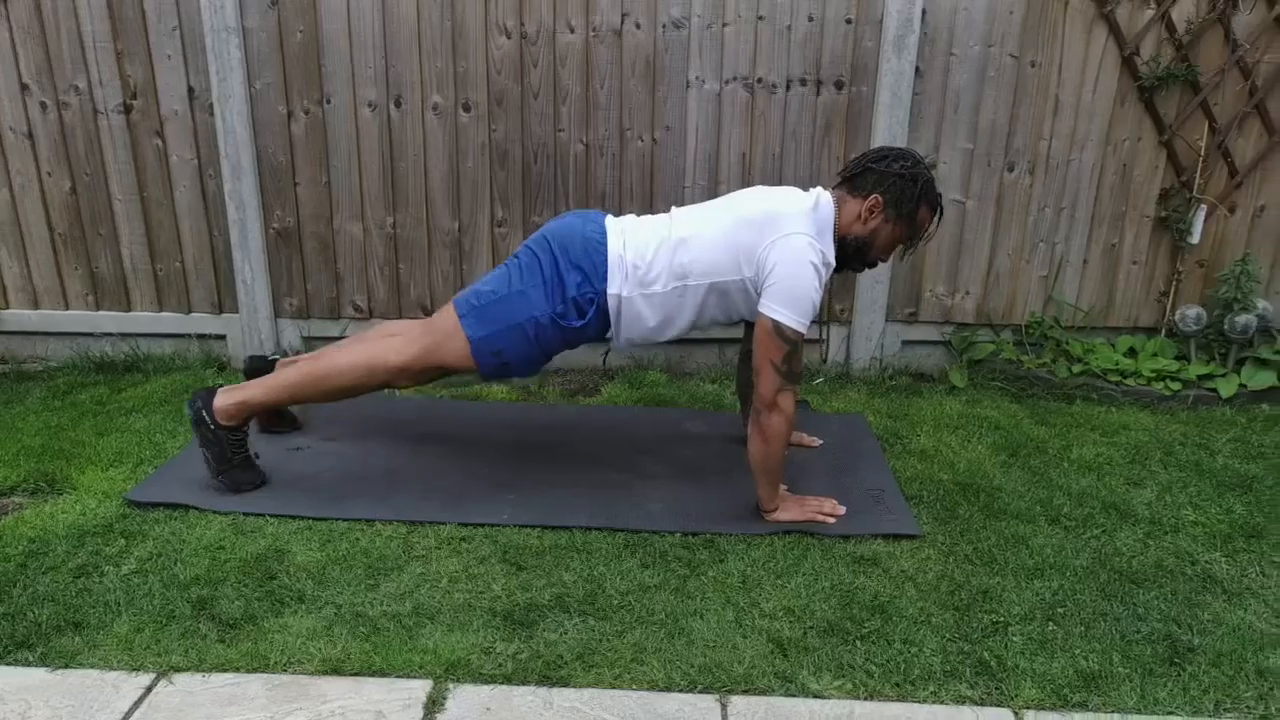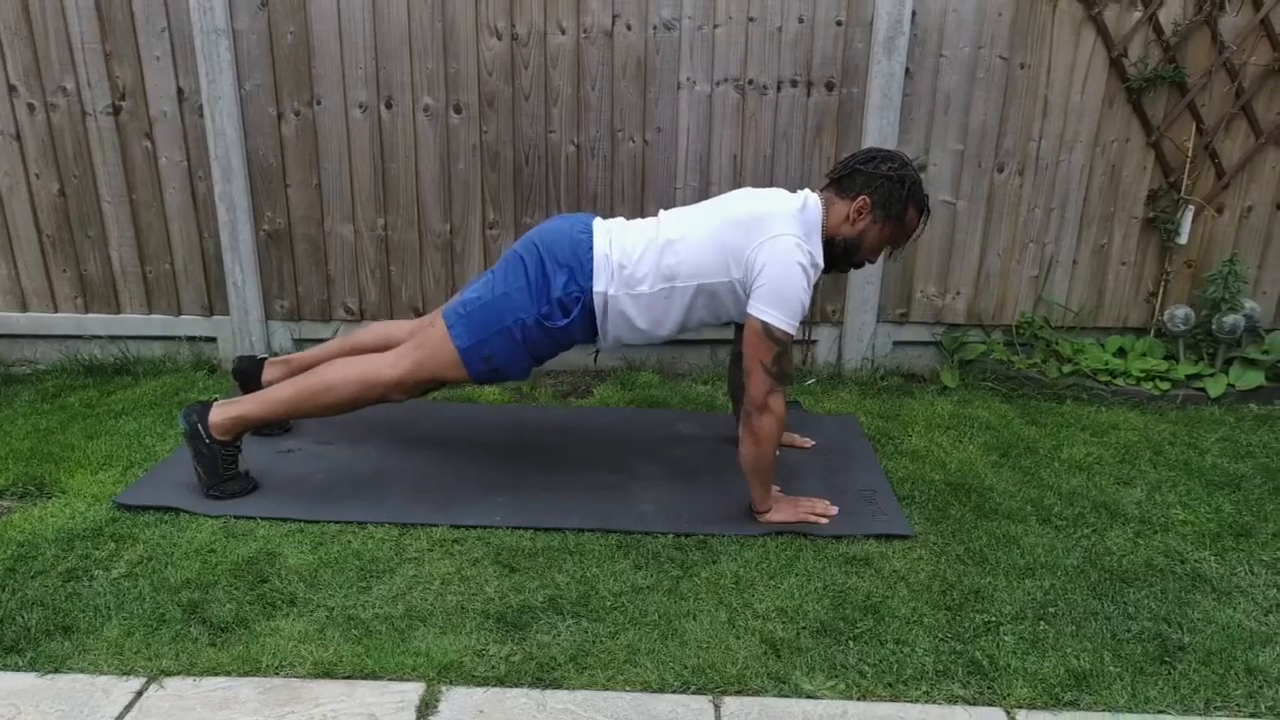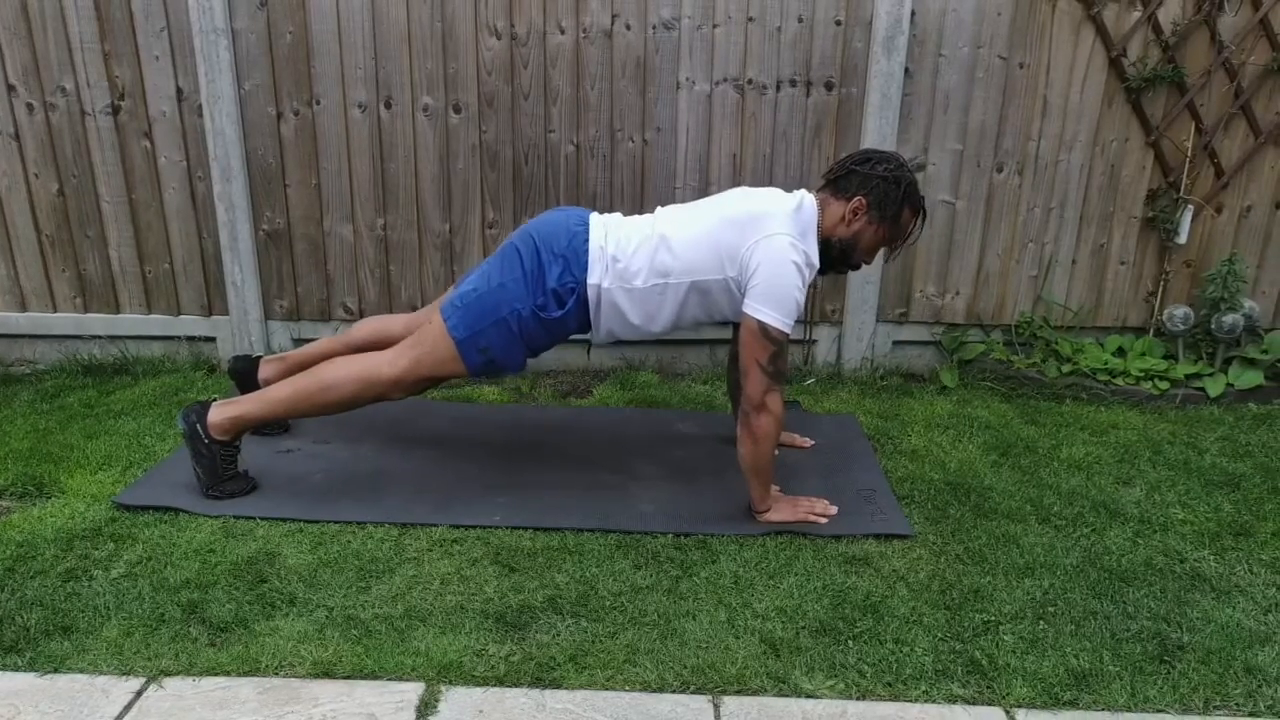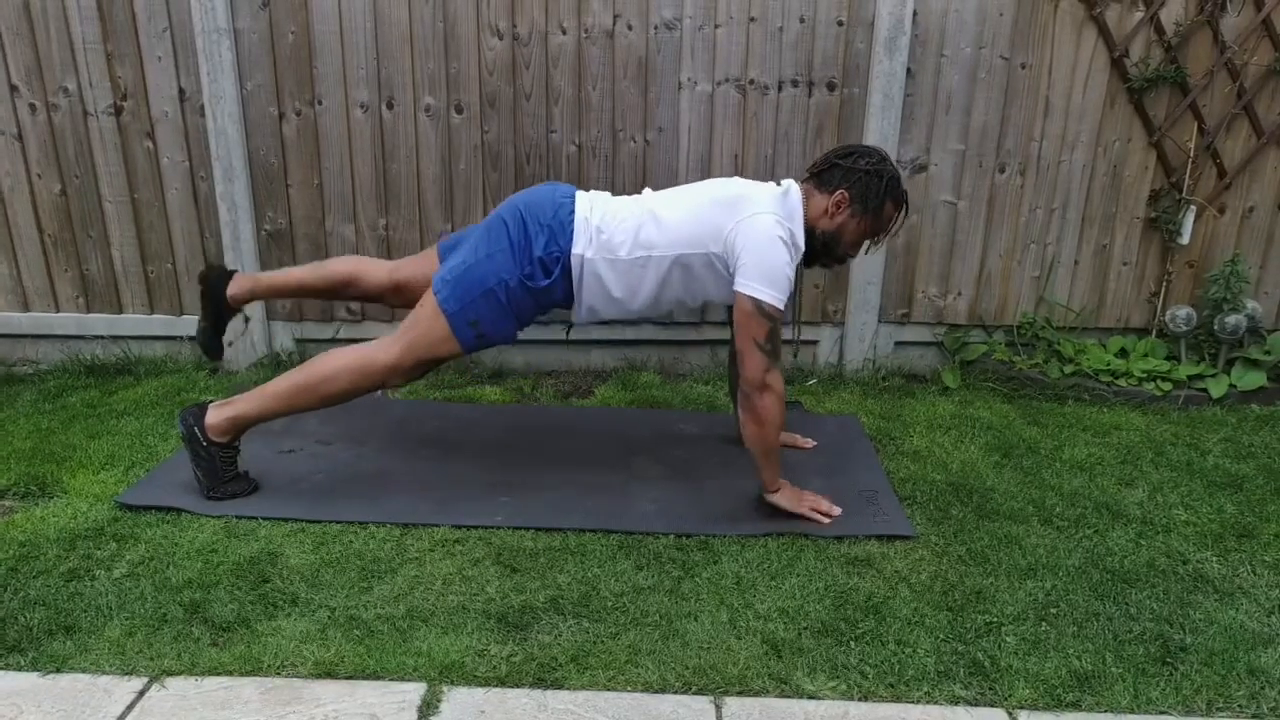
dt=0.4s
person 1, frame 1
left shoulder: (793, 212)
right shoulder: (803, 256)
left elbow: (754, 354)
right elbow: (775, 390)
left wrist: (763, 425)
right wrist: (774, 499)
left hip: (586, 247)
right hip: (580, 283)
left knee: (429, 335)
right knee: (415, 357)
left ankle: (280, 369)
right ankle: (229, 405)
person 1, frame 2
left shoulder: (782, 214)
right shoulder: (790, 257)
left elbow: (745, 365)
right elbow: (763, 391)
left wrist: (754, 425)
right wrist: (767, 500)
left hip: (572, 250)
right hip: (566, 287)
left knee: (422, 337)
right knee: (409, 373)
left ankle: (270, 371)
right ankle: (222, 421)
person 1, frame 3
left shoulder: (779, 213)
right shoulder: (786, 257)
left elbow: (743, 355)
right elbow: (761, 390)
left wrist: (756, 425)
right wrist: (765, 500)
left hip: (569, 244)
right hip: (561, 277)
left knee: (415, 328)
right knee: (404, 370)
left ankle: (267, 370)
right ankle: (222, 422)
person 1, frame 4
left shoulder: (765, 207)
right shoulder: (771, 236)
left elbow: (746, 357)
right elbow: (759, 373)
left wrist: (757, 422)
right wrist: (775, 485)
left hip: (554, 222)
right hip: (545, 246)
left knee: (386, 280)
right knee: (399, 356)
left ankle: (236, 289)
right ankle: (219, 422)
